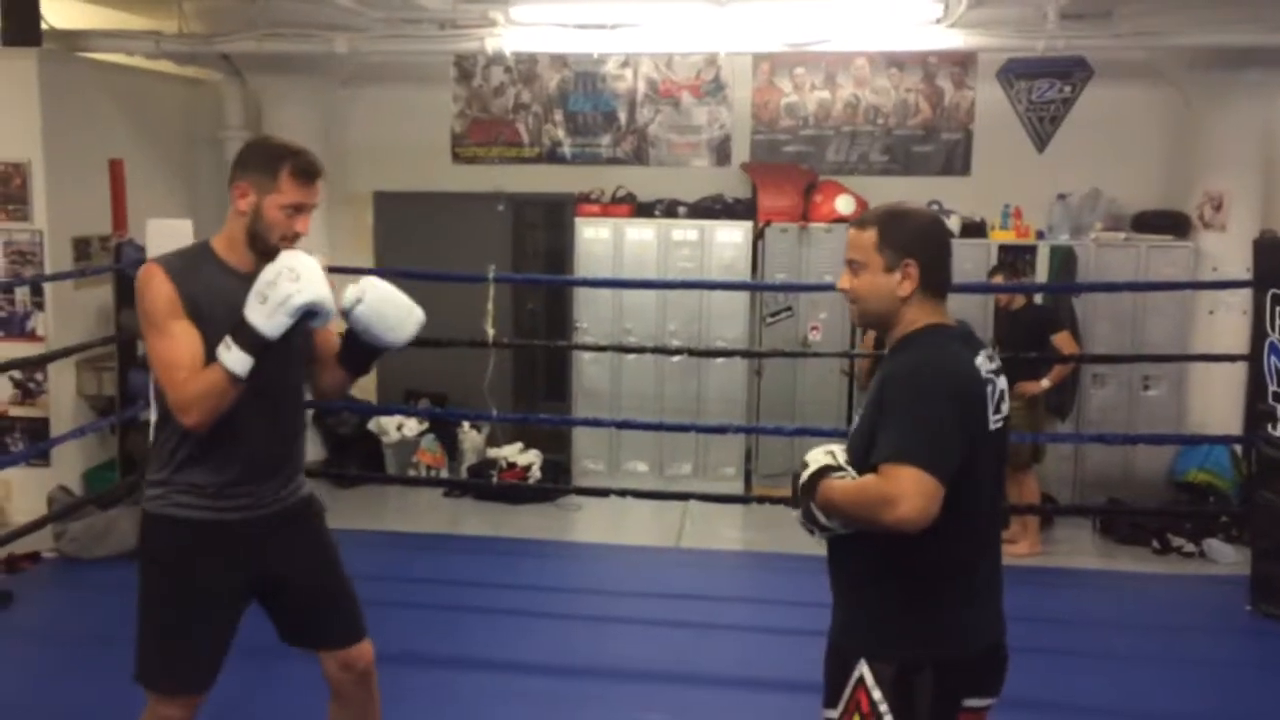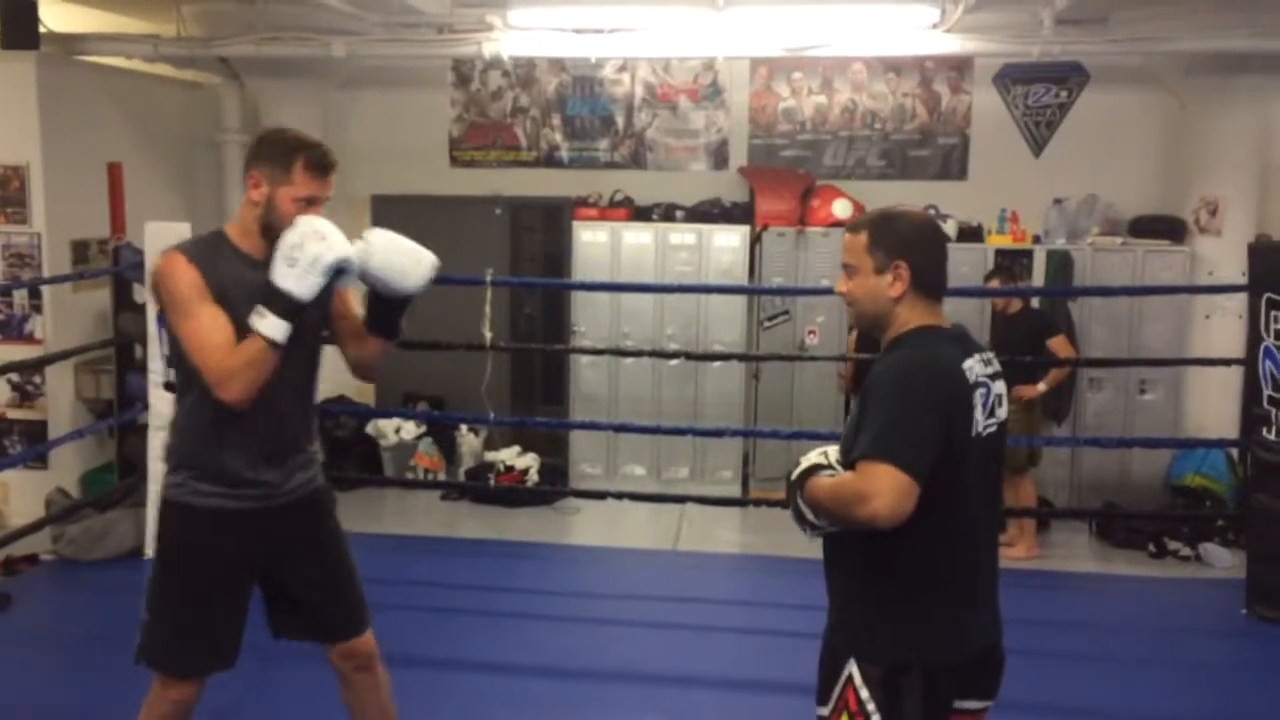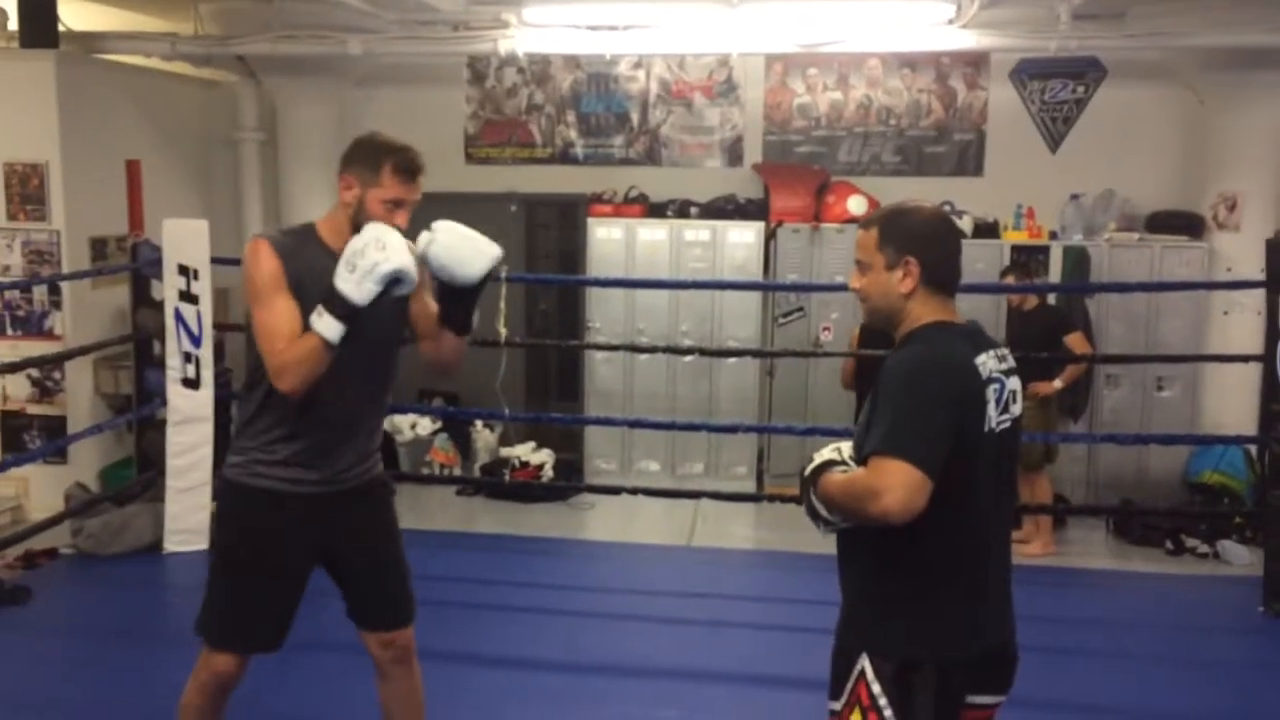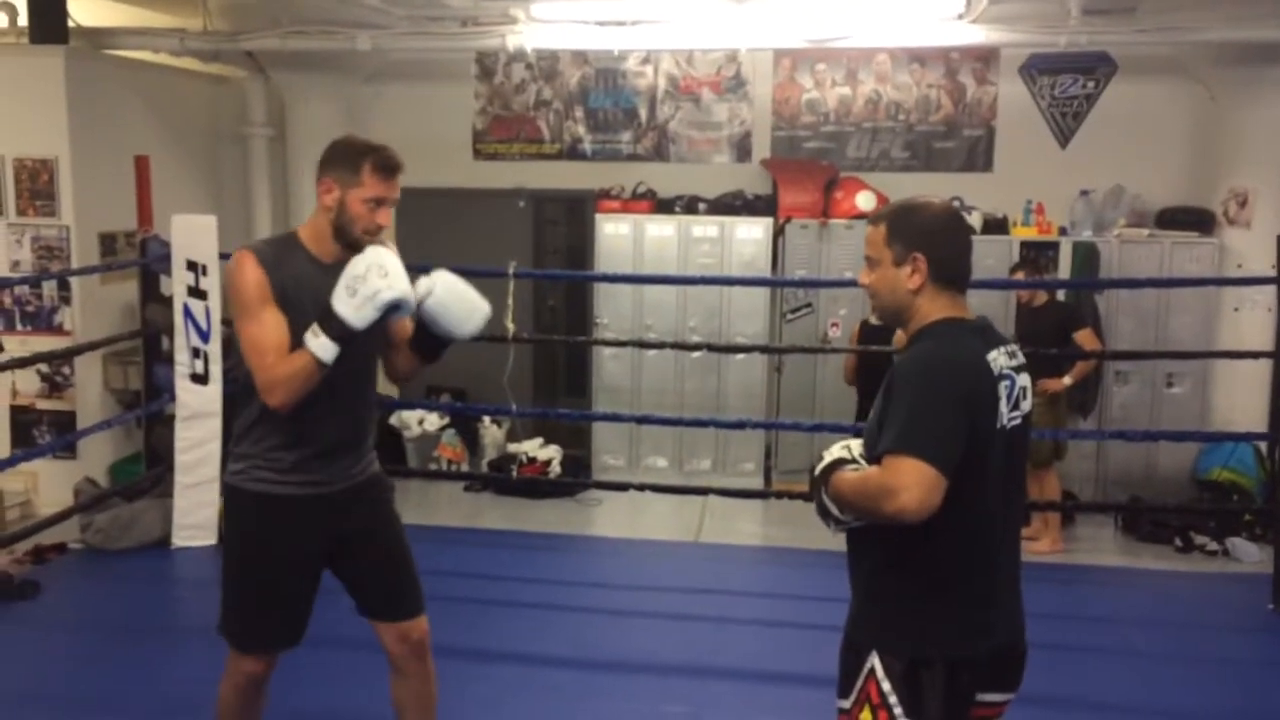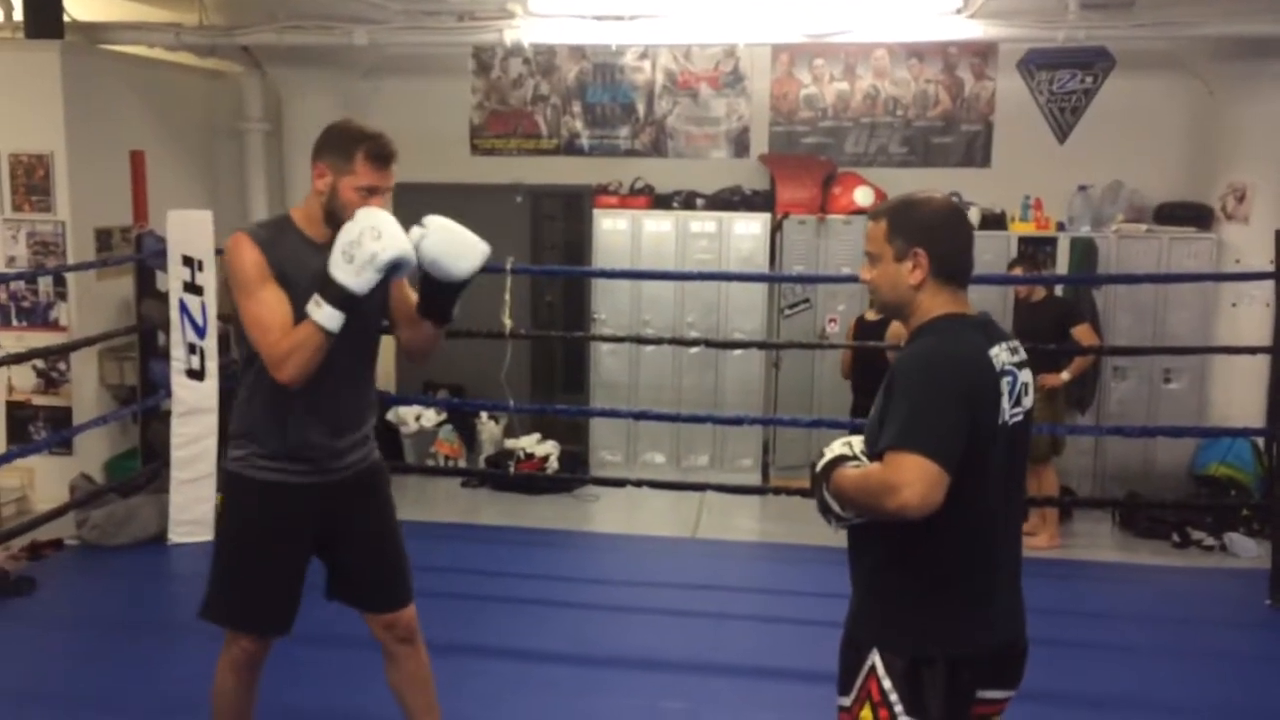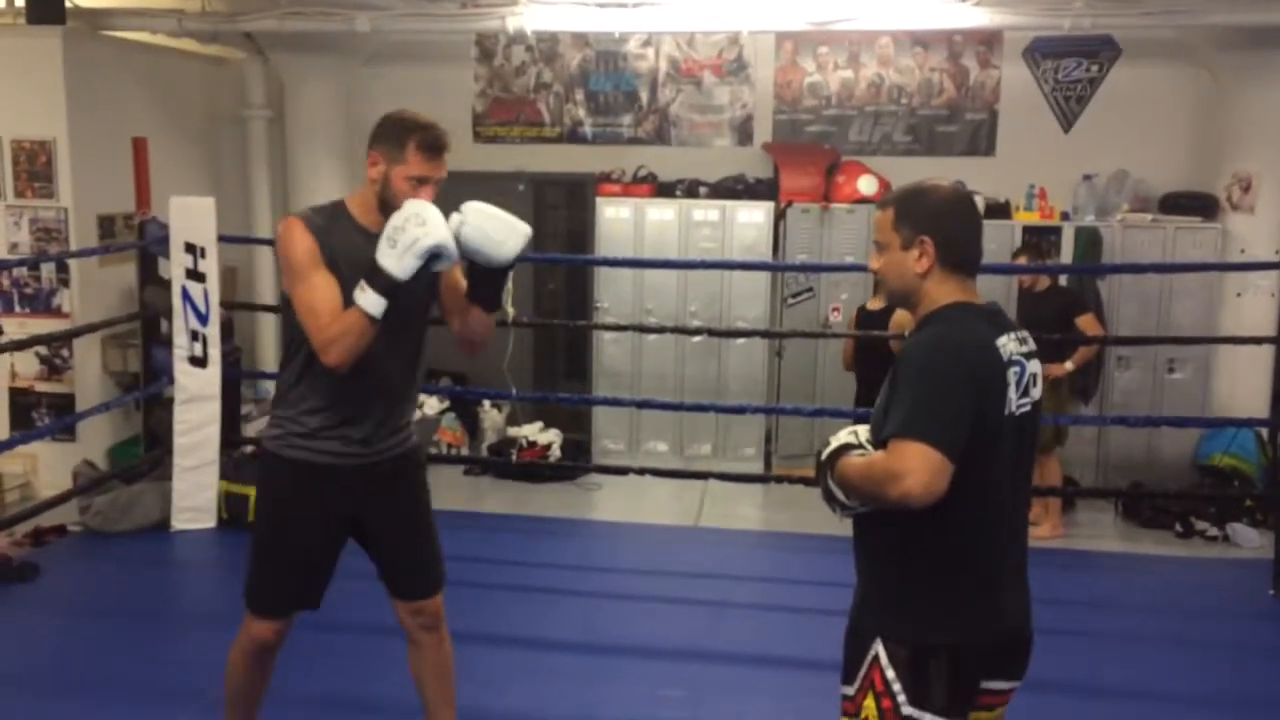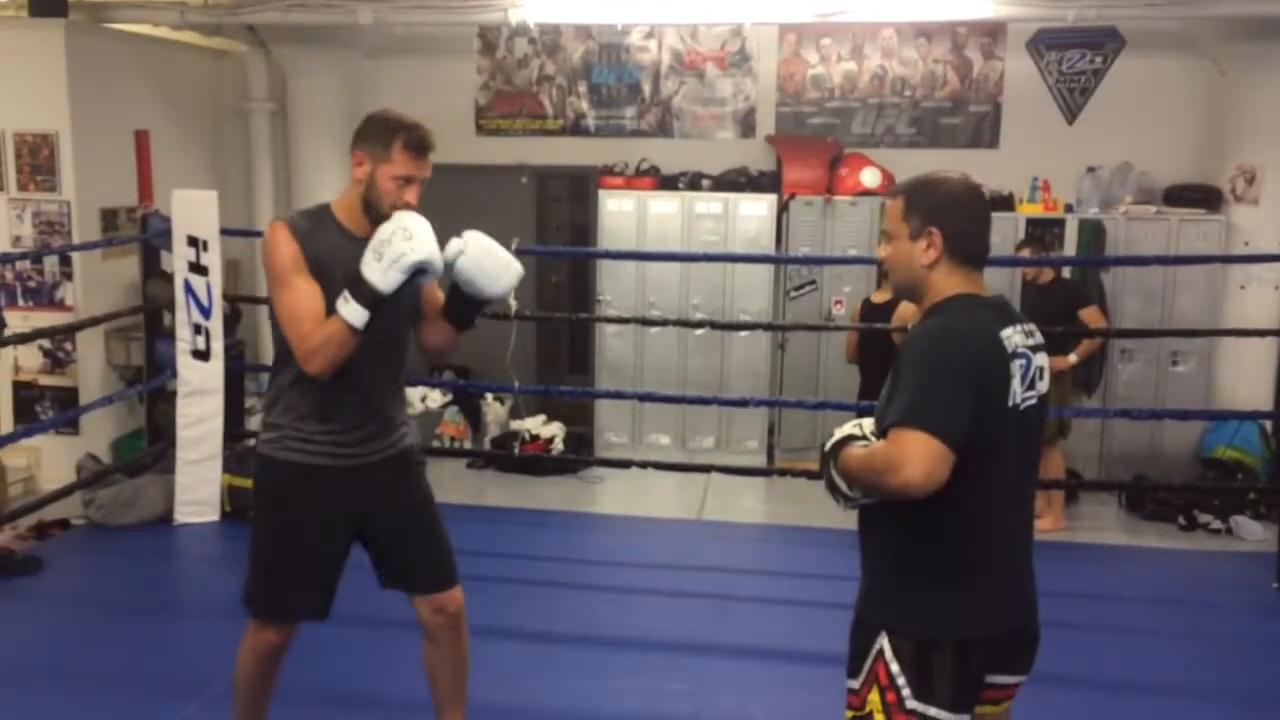
dt=0.3s
person 1, frame 1
left shoulder: (298, 274)
right shoulder: (167, 281)
left elbow: (327, 389)
right elbow: (192, 409)
left wrist: (364, 347)
right wrist: (255, 330)
left hip: (283, 507)
right hip: (192, 521)
left knee: (353, 663)
person 1, frame 2
left shoulder: (314, 260)
right shoulder: (185, 268)
left elbow: (365, 365)
right elbow: (232, 385)
left wrist: (387, 304)
right wrist: (284, 297)
left hip: (296, 495)
right hip: (208, 506)
left knee: (358, 652)
person 1, frame 3
left shoulder: (399, 261)
right shoulder: (273, 256)
left elbow: (445, 359)
right elbow: (288, 376)
left wrist: (460, 294)
right wrist: (343, 298)
left hip: (356, 484)
right hip: (267, 487)
left knee: (394, 643)
right knee: (223, 660)
person 1, frame 4
left shoulder: (380, 269)
right shoulder: (257, 267)
left elbow: (401, 369)
right elbow: (278, 389)
left wrist: (436, 329)
right wrist: (341, 320)
left hip: (354, 483)
right hip: (269, 494)
left knee: (410, 639)
right knee: (252, 661)
person 1, frame 5
left shoulder: (378, 244)
right shoulder: (253, 249)
left elbow: (417, 346)
right elbow: (287, 365)
left wrist: (441, 287)
right wrist: (343, 286)
left hip: (353, 470)
right hip: (268, 478)
left knee: (399, 626)
right knee: (246, 641)
person 1, frame 6
left shoulder: (427, 235)
right shoulder: (305, 234)
left elbow: (472, 337)
right elbow: (334, 349)
left wrist: (488, 272)
right wrist: (387, 272)
left hip: (390, 456)
right hip: (305, 459)
left knee: (425, 614)
right knee: (265, 627)
person 1, frame 7
left shoulder: (414, 237)
right shoulder: (292, 238)
left elbow: (434, 343)
right elbow: (314, 356)
left wrist: (468, 298)
right wrist: (372, 284)
left hip: (385, 456)
right hip: (301, 463)
left knee: (445, 607)
right knee: (271, 629)
person 2, frame 1
left shoulder: (921, 373)
right shoulder: (963, 353)
left elbow: (905, 503)
left wrist: (821, 488)
right wrist: (852, 476)
left hip: (903, 646)
person 2, frame 2
left shoulder: (908, 374)
right shoulder: (970, 358)
left elbow: (880, 500)
left wrist: (810, 486)
right wrist: (843, 476)
left hip: (896, 646)
person 2, frame 3
left shoulder: (920, 368)
right shoulder: (988, 354)
left elbow: (892, 496)
left wrist: (824, 482)
right wrist: (857, 471)
left hip: (908, 642)
person 2, frame 4
left shoulder: (931, 365)
right shoulder: (995, 350)
left elbow: (908, 495)
left wrist: (836, 481)
right wrist: (870, 467)
left hip: (917, 640)
person 2, frame 5
left shoulder: (933, 360)
right shoulder: (997, 346)
left elbow: (909, 491)
left wrist: (838, 479)
right wrist: (872, 464)
left hip: (917, 637)
person 2, frame 6
left shoulder: (939, 349)
right shoulder: (1007, 336)
left elbow: (913, 480)
left wrist: (842, 467)
right wrist: (877, 452)
left hip: (921, 625)
person 2, frame 7
left shoulder: (943, 340)
right shoulder: (1016, 329)
left elbow: (913, 469)
left wrist: (847, 459)
right wrist: (880, 445)
left hip: (927, 617)
right hip: (1001, 606)
person 3, frame 1
left shoulder: (1040, 315)
right shoulder: (1001, 315)
left elbow: (1072, 353)
left wrist: (1044, 383)
left hip: (1025, 400)
left knee: (1025, 468)
right knee: (1008, 466)
left ankle: (1032, 538)
right ankle: (1016, 526)
person 3, frame 2
left shoulder: (1036, 319)
right shoulder: (998, 319)
left elbow: (1068, 357)
left wrist: (1040, 387)
left hip: (1021, 403)
left knee: (1021, 471)
right knee: (1005, 469)
left ankle: (1029, 541)
right ankle: (1013, 530)
person 3, frame 3
left shoulder: (1052, 315)
right shoulder: (1014, 315)
left elbow: (1085, 353)
left wrist: (1057, 383)
left hip: (1037, 400)
left knee: (1037, 468)
right knee: (1021, 466)
left ankle: (1045, 538)
right ankle: (1029, 526)
person 3, frame 4
left shoulder: (1062, 311)
right shoulder: (1023, 311)
left elbow: (1094, 350)
left wrist: (1066, 380)
left hip: (1047, 397)
left knee: (1045, 465)
right knee: (1029, 463)
left ankle: (1054, 536)
right ankle: (1037, 524)
person 3, frame 5
left shoulder: (1060, 307)
right shoulder: (1021, 306)
left elbow: (1092, 346)
left wrist: (1064, 375)
left hip: (1045, 393)
left knee: (1043, 460)
right knee: (1027, 458)
left ankle: (1051, 531)
right ankle: (1035, 519)
person 3, frame 6
left shoulder: (1065, 297)
right shoulder: (1025, 296)
left elbow: (1096, 335)
left wrist: (1068, 365)
left hip: (1049, 382)
left knee: (1046, 450)
left ankle: (1054, 521)
right ankle: (1038, 509)
person 3, frame 7
left shoulder: (1068, 290)
right shoulder: (1028, 288)
left elbow: (1100, 328)
left wrist: (1072, 358)
left hip: (1054, 375)
left knee: (1050, 443)
left ankle: (1057, 514)
right ankle: (1041, 501)
